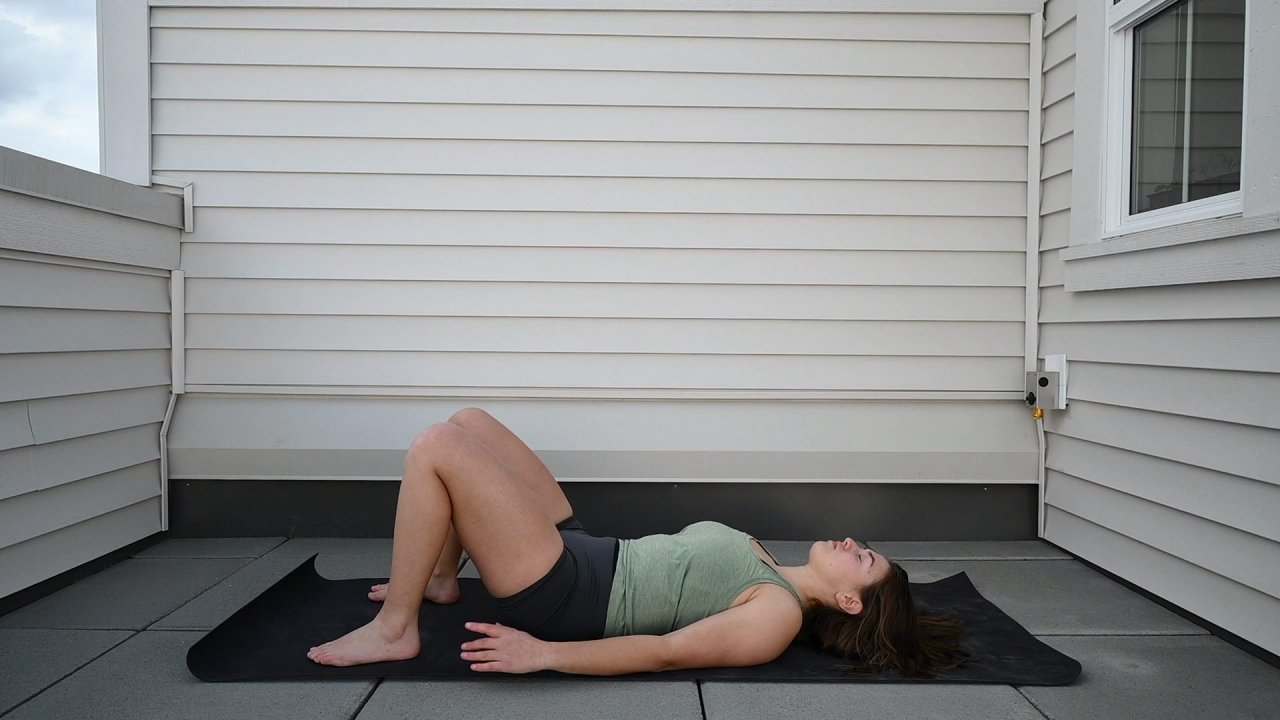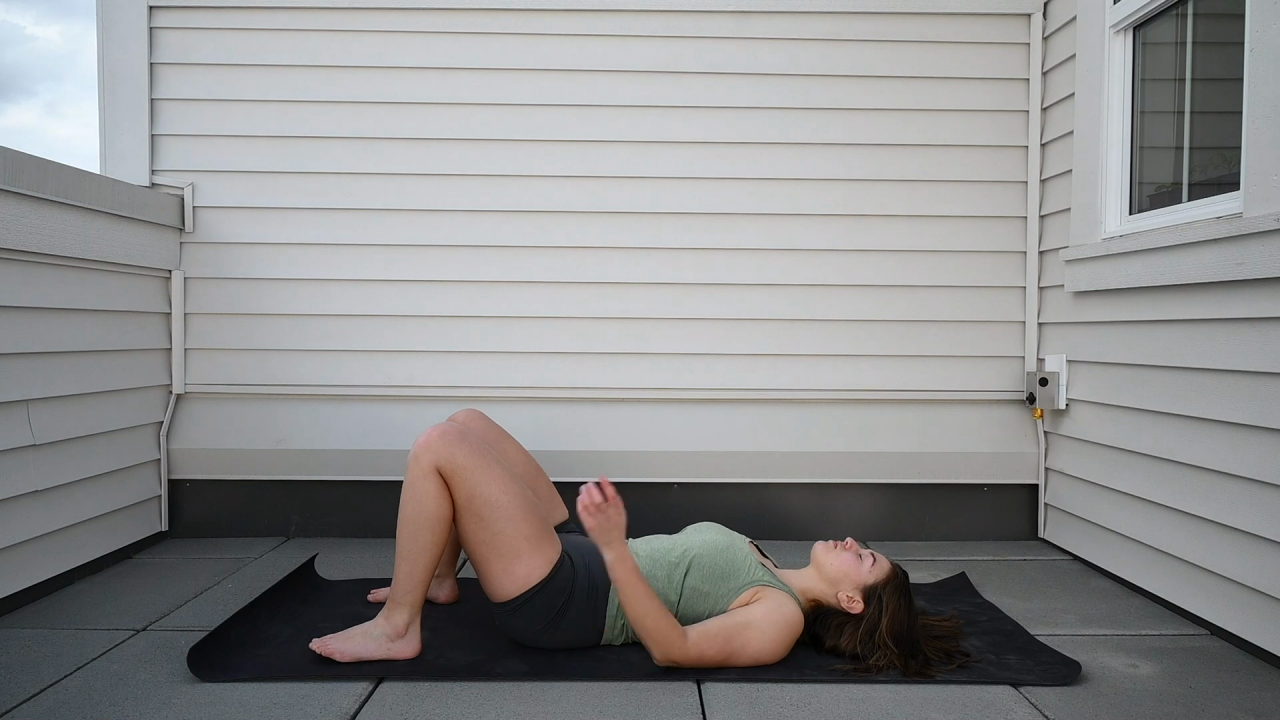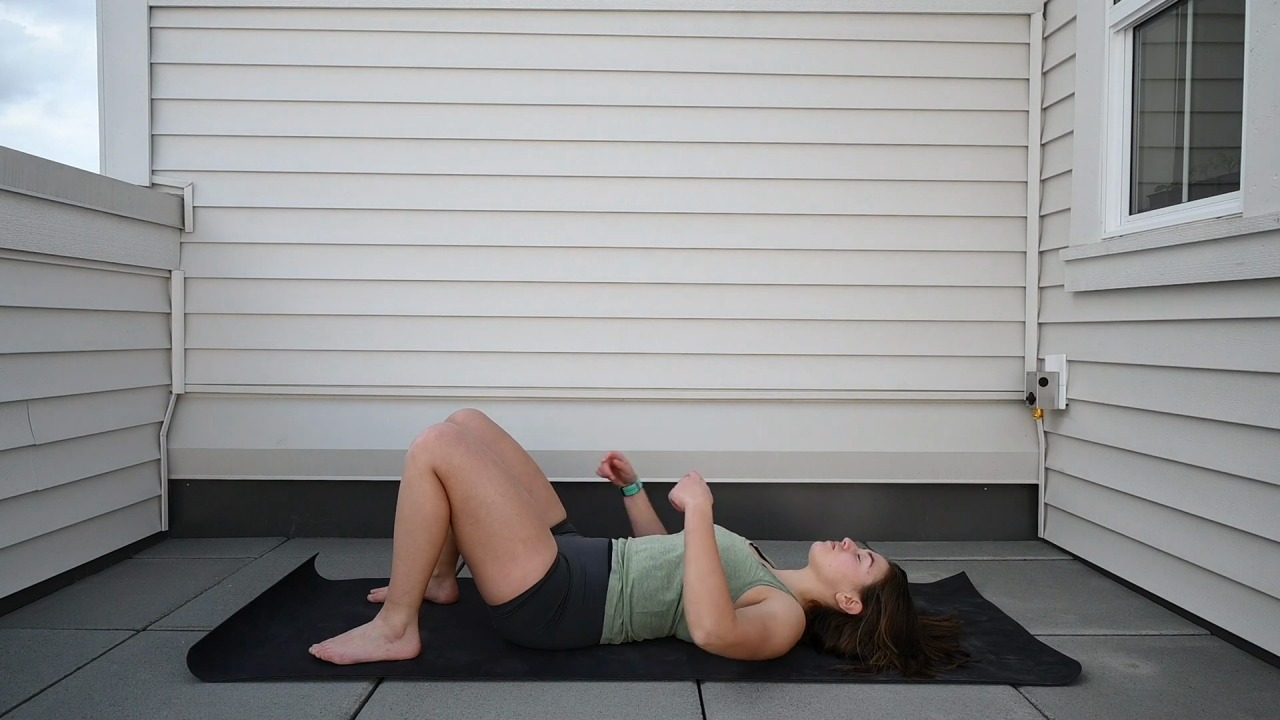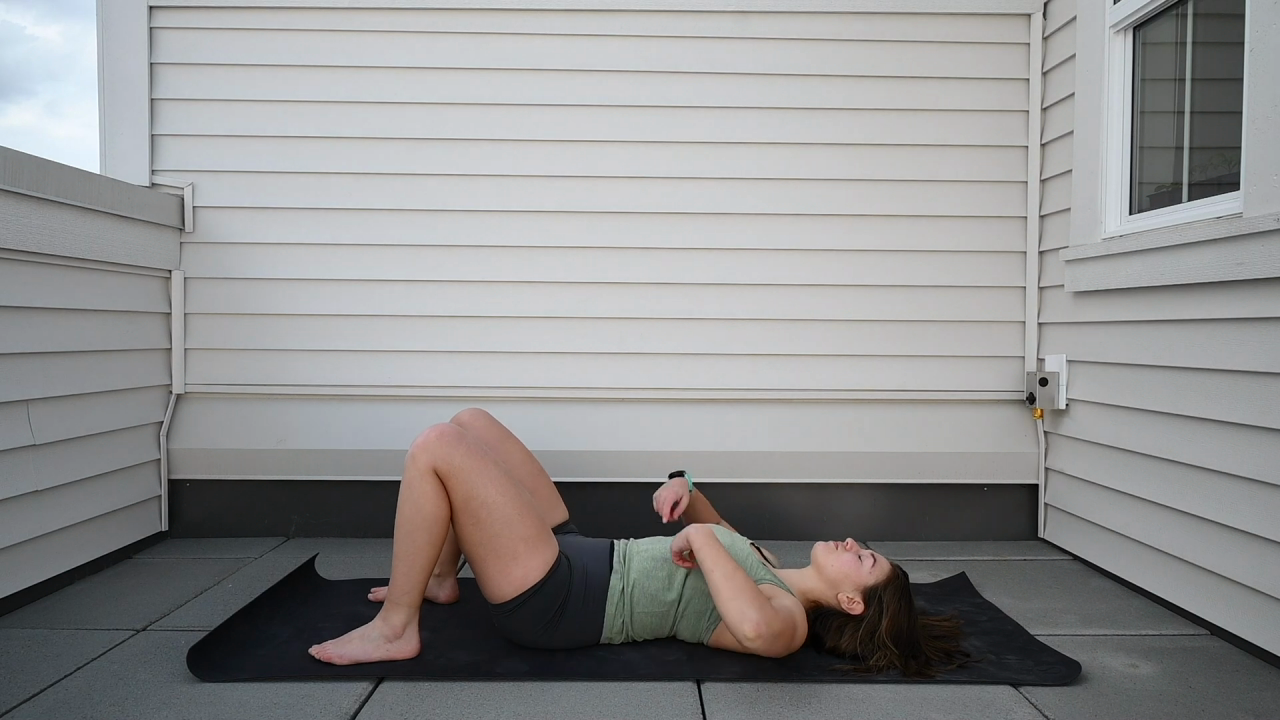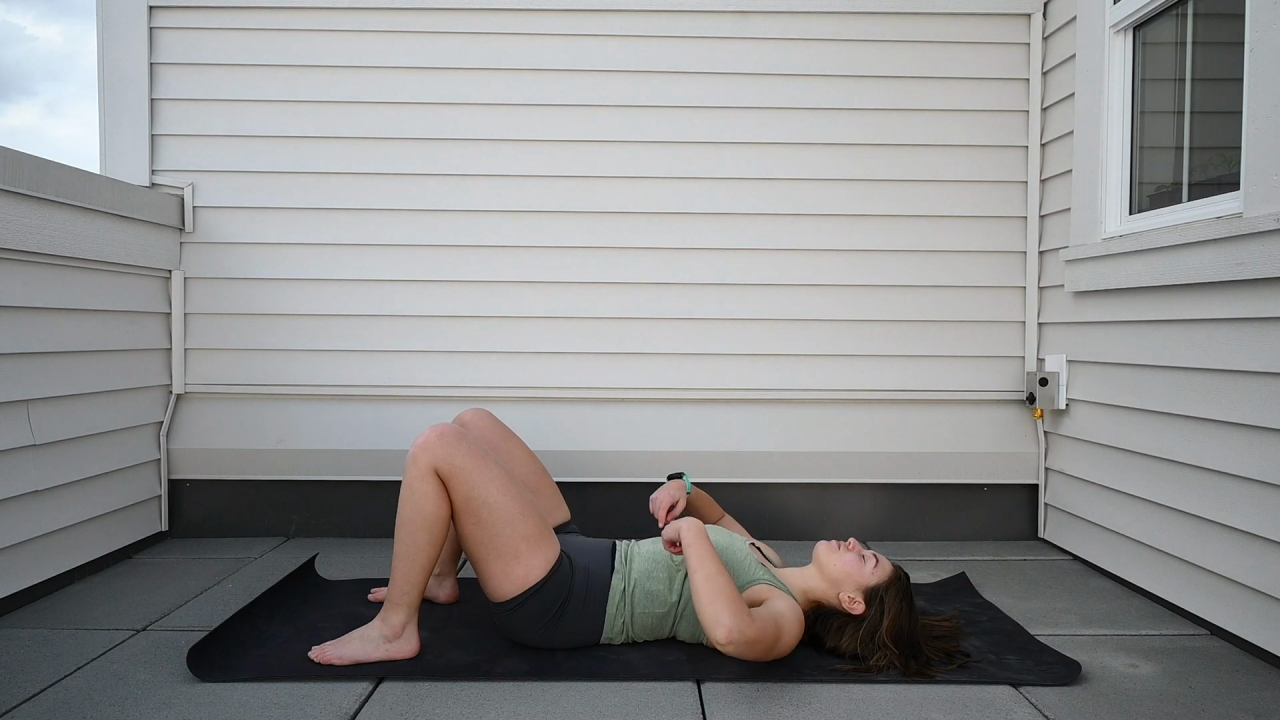
dt=0.2s
person 1, frame 1
left shoulder: (779, 617)
right shoulder: (770, 573)
left elbow: (658, 651)
left wrist: (544, 653)
left hip: (557, 592)
right hip: (579, 552)
left knee: (434, 448)
right knee: (467, 421)
left ankle: (394, 631)
right ankle: (438, 577)
person 1, frame 2
left shoulder: (781, 620)
right shoulder: (768, 576)
left elbow: (670, 646)
left wrist: (613, 549)
right wrist: (604, 538)
left hip: (555, 600)
right hip: (573, 561)
left knee: (438, 447)
right knee: (465, 422)
left ankle: (397, 628)
right ankle: (438, 579)
person 1, frame 3
left shoulder: (785, 621)
right shoulder: (765, 576)
left elbow: (710, 630)
left wrist: (699, 507)
right wrist: (634, 491)
left hip: (550, 602)
right hip: (576, 557)
left knee: (433, 448)
right knee: (464, 423)
left ankle: (394, 630)
right ankle: (436, 579)
person 1, frame 4
left shoulder: (788, 621)
right shoulder: (769, 574)
left elbow: (754, 628)
right elbow: (710, 528)
left wrist: (703, 541)
right wrist: (682, 490)
left hip: (553, 601)
right hip: (574, 556)
left knee: (434, 448)
right knee: (469, 421)
left ankle: (394, 630)
right ankle: (438, 578)
person 1, frame 5
left shoulder: (786, 619)
right shoulder: (770, 571)
left elbow: (730, 631)
right elbow: (717, 522)
left wrist: (692, 532)
right wrist: (683, 491)
left hip: (554, 600)
right hip: (576, 556)
left knee: (436, 447)
right knee: (472, 421)
left ankle: (394, 628)
right ankle: (438, 577)
